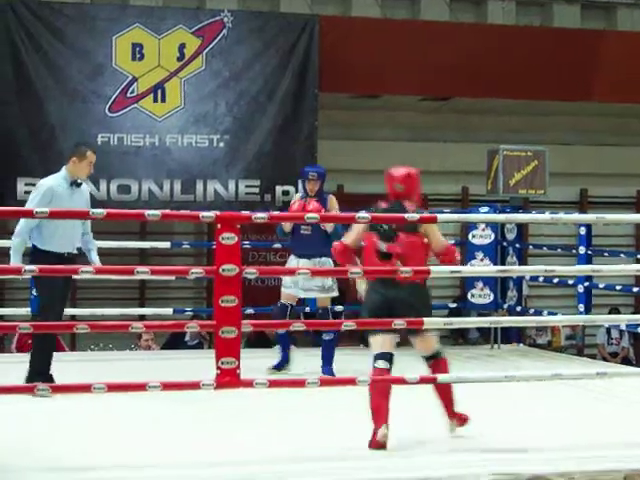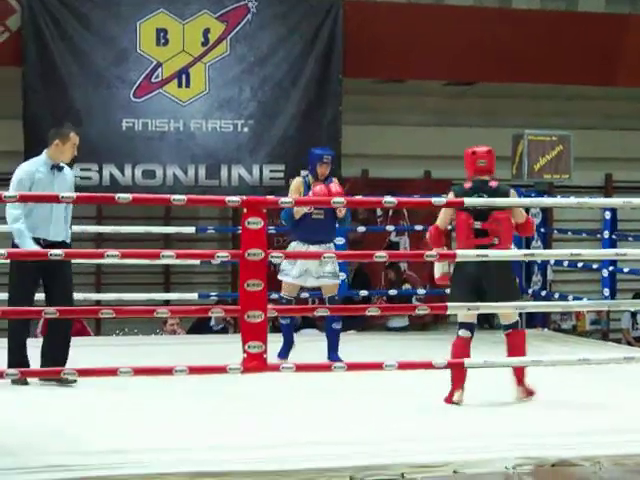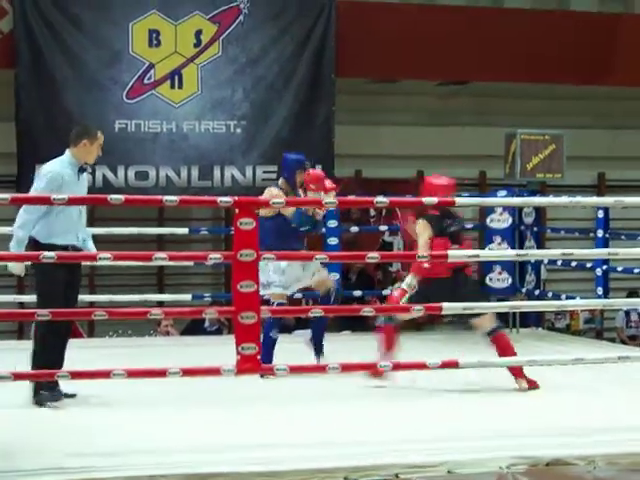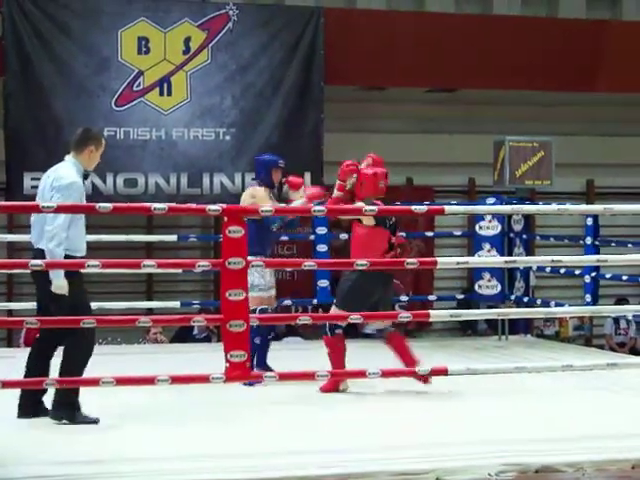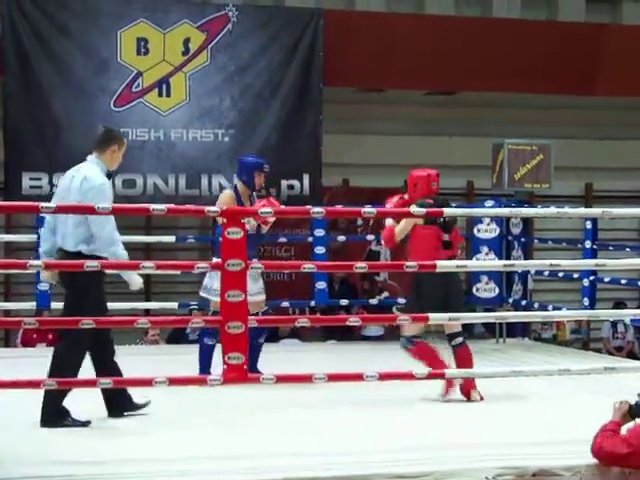
dt=0.7s
person 1, frame 1
left shoulder: (84, 191)
right shoulder: (49, 186)
left elbow: (85, 229)
right elbow: (26, 223)
left wrist: (93, 256)
right wrist: (16, 258)
left hip: (67, 260)
right hip: (45, 258)
left knee: (50, 317)
right knee: (49, 316)
left ankle: (40, 374)
right ankle: (38, 375)
person 1, frame 2
left shoulder: (68, 175)
right shoulder: (27, 171)
right elbow: (14, 212)
left wrist: (65, 242)
right wrist: (28, 245)
left hip: (57, 248)
right hip: (28, 249)
left knee: (63, 307)
right knee: (21, 308)
left ankle: (53, 367)
right ankle: (18, 368)
person 1, frame 3
left shoulder: (82, 175)
right shoulder: (53, 171)
right elbow: (28, 213)
left wrist: (89, 246)
right wrist: (17, 253)
left hip: (71, 254)
right hip: (47, 252)
left knee: (65, 319)
left ankle: (49, 382)
right ankle: (41, 384)
person 1, frame 4
left shoulder: (54, 173)
right shoulder: (71, 181)
left elbow: (38, 221)
right elbow: (56, 230)
right wrist: (58, 274)
left hip: (44, 262)
right hip: (59, 265)
left knee: (50, 334)
right knee: (81, 333)
left ankle: (31, 403)
right ankle: (65, 405)
person 1, frame 5
left shoulder: (71, 175)
right shoulder: (97, 182)
left elbow: (50, 222)
right elbow: (106, 235)
left wrist: (48, 261)
right wrist: (128, 273)
left hip: (70, 260)
right hip: (85, 264)
left knee: (98, 334)
right knee: (75, 338)
left ankle: (118, 400)
right ankle: (52, 411)
person 2, frame 1
left shoulder: (372, 216)
right shoulder: (421, 217)
left elbow: (341, 250)
right elbow: (448, 256)
left hip: (378, 292)
right hip: (411, 292)
left knee: (381, 362)
right knee: (434, 357)
left ankle: (380, 427)
right ankle: (452, 416)
person 2, frame 2
left shoulder: (458, 194)
right shoulder: (506, 194)
left elbow: (436, 233)
right elbow: (527, 229)
left wrist: (440, 262)
left hip: (468, 266)
right hip: (499, 265)
left knee: (464, 328)
right knee: (512, 326)
left ankle: (457, 389)
right ankle: (521, 385)
person 2, frame 3
left shoulder: (424, 222)
right shoulder: (456, 220)
left elbow: (424, 261)
left wrist: (406, 287)
left hip: (436, 286)
right hip: (463, 283)
left knee: (391, 316)
right knee: (493, 329)
right ankle: (520, 378)
person 2, frame 4
left shoulder: (366, 207)
left hip: (365, 276)
right hip: (384, 277)
left knee: (333, 325)
right knee: (387, 327)
left ankle: (337, 380)
right ankle: (417, 369)
person 2, frame 5
left shoulder: (417, 209)
right shoulder: (445, 208)
left elbow: (389, 240)
left hip: (427, 278)
right hip: (450, 277)
left knee: (410, 338)
right knee: (456, 335)
right ankle: (470, 388)
person 3, frame 1
left shoulder: (330, 200)
right shoulder: (297, 199)
left elbow: (339, 233)
right elbow: (283, 233)
left wrist: (329, 226)
right wrist: (287, 223)
left hip: (321, 262)
right hip: (297, 261)
left knee: (323, 312)
right knee: (282, 309)
left ankle: (327, 364)
right ankle: (284, 357)
person 3, frame 2
left shoulder: (333, 184)
right shoulder: (299, 183)
left elbow: (343, 221)
right elbow: (286, 218)
left wrist: (341, 209)
right wrist: (304, 206)
left hip: (325, 249)
right hip: (300, 248)
left knee: (332, 302)
right knee: (286, 299)
left ankle: (333, 353)
right ankle: (287, 343)
person 3, frame 3
left shoulder: (298, 191)
right shoulder: (274, 193)
left elbow: (311, 225)
right elbow: (301, 221)
left wrist: (322, 205)
right wrist: (311, 197)
left hip: (299, 254)
right hip: (276, 258)
left knee: (329, 288)
right knee: (277, 307)
left ankle: (317, 340)
right ankle: (265, 362)
person 3, frame 4
left shoulder: (272, 192)
right shoulder: (257, 192)
left elbow: (283, 224)
right elbow: (274, 220)
left wrist: (296, 200)
right wrist: (301, 201)
right hip: (249, 260)
left knee: (268, 311)
right knee: (258, 312)
left ankle: (260, 364)
person 3, frame 5
left shoulder: (254, 198)
right shoulder: (228, 196)
right elbow: (222, 234)
left wrist: (265, 224)
right wrist: (249, 221)
left knee: (260, 316)
right knee: (216, 317)
left ankle: (252, 368)
right ankle: (204, 372)
